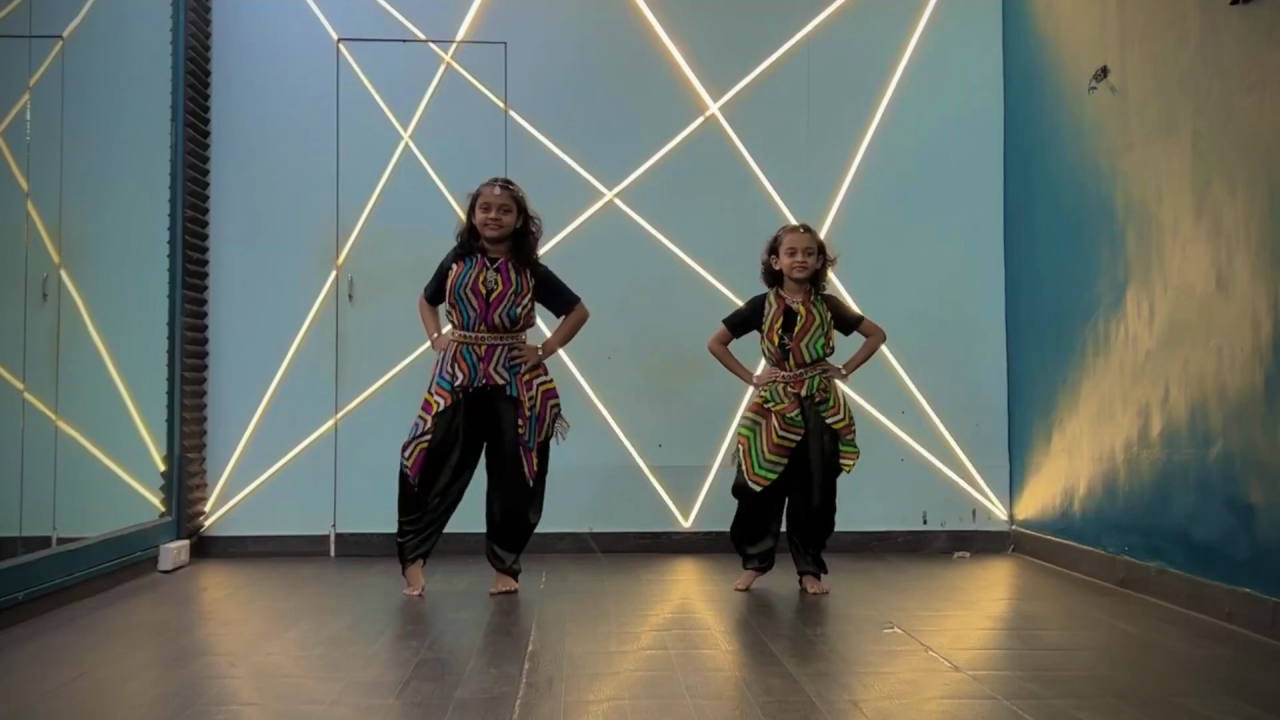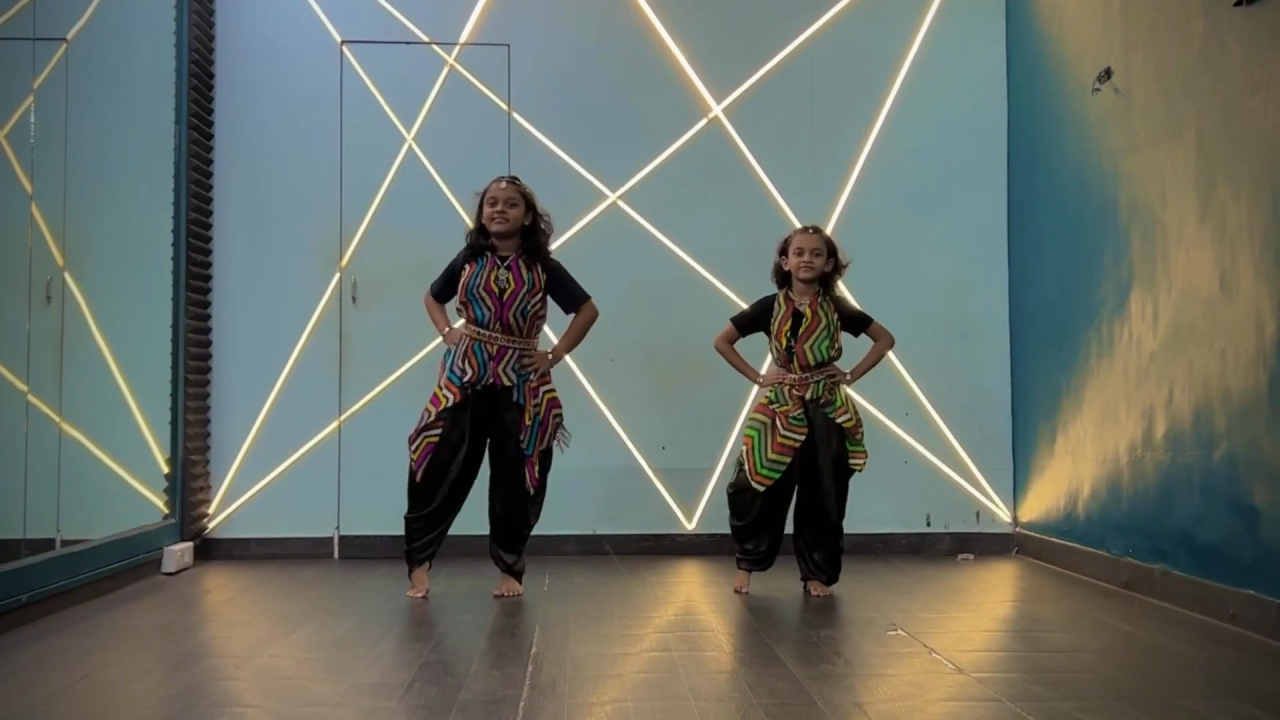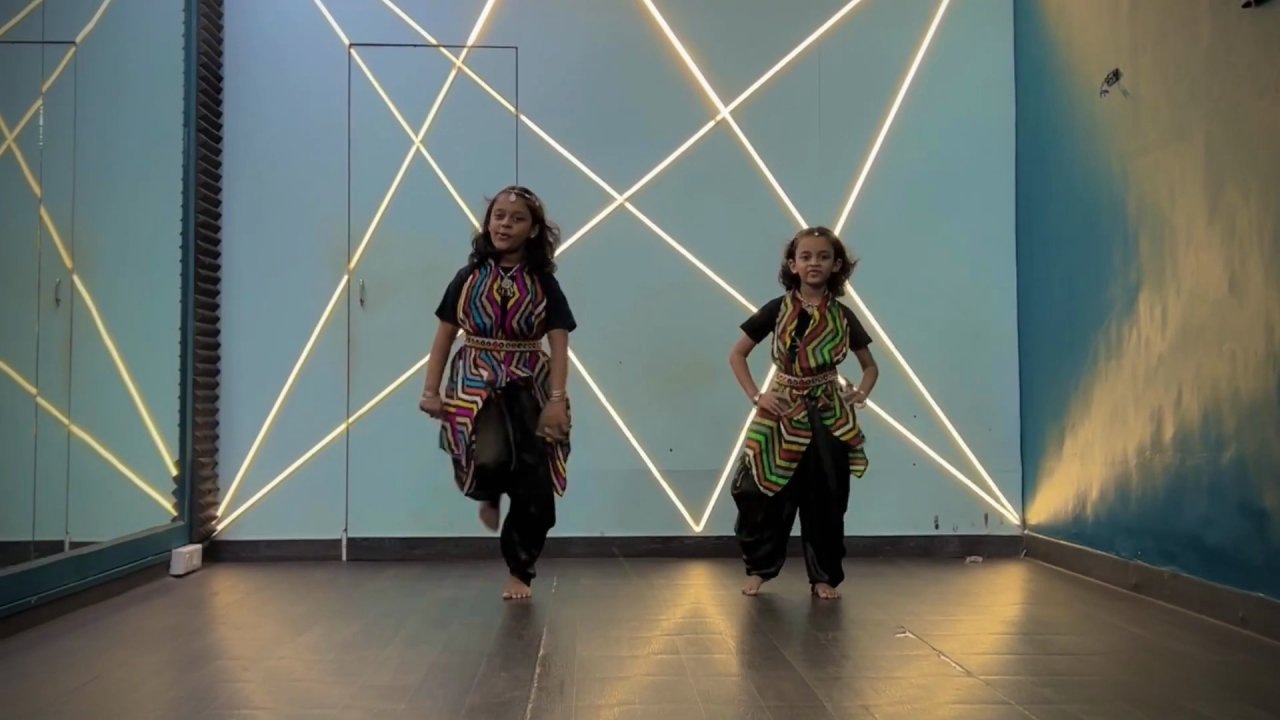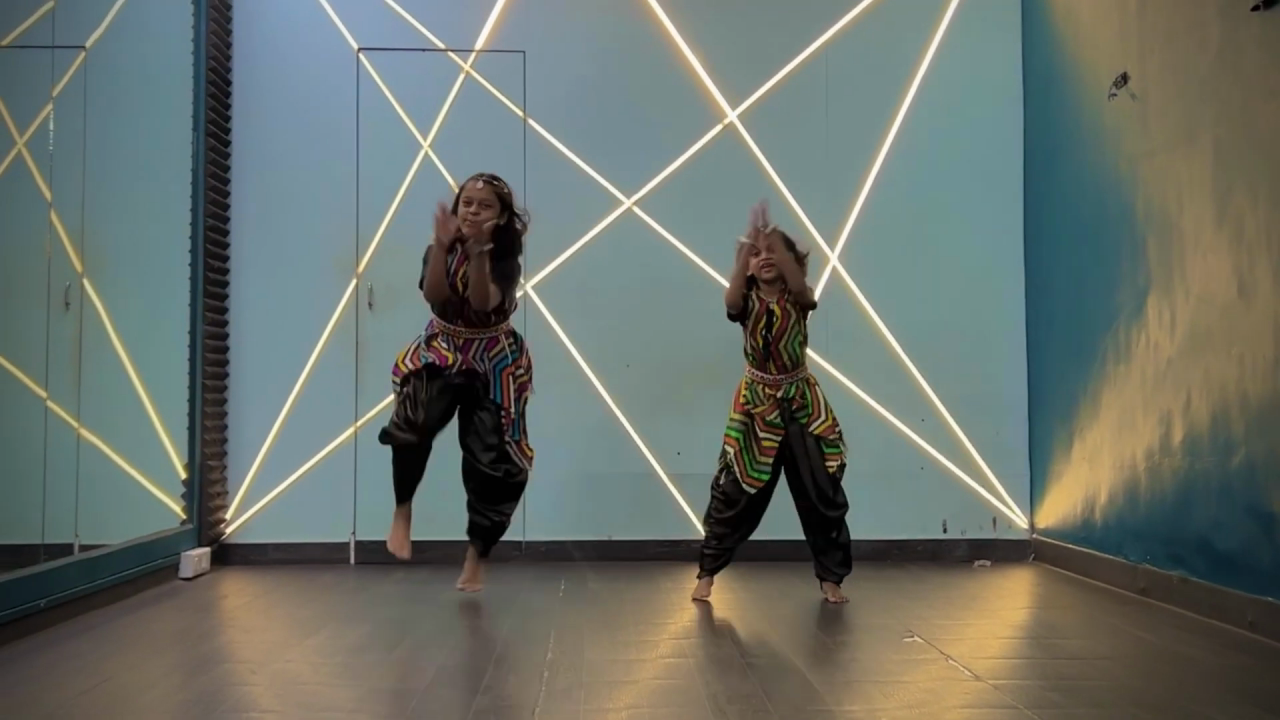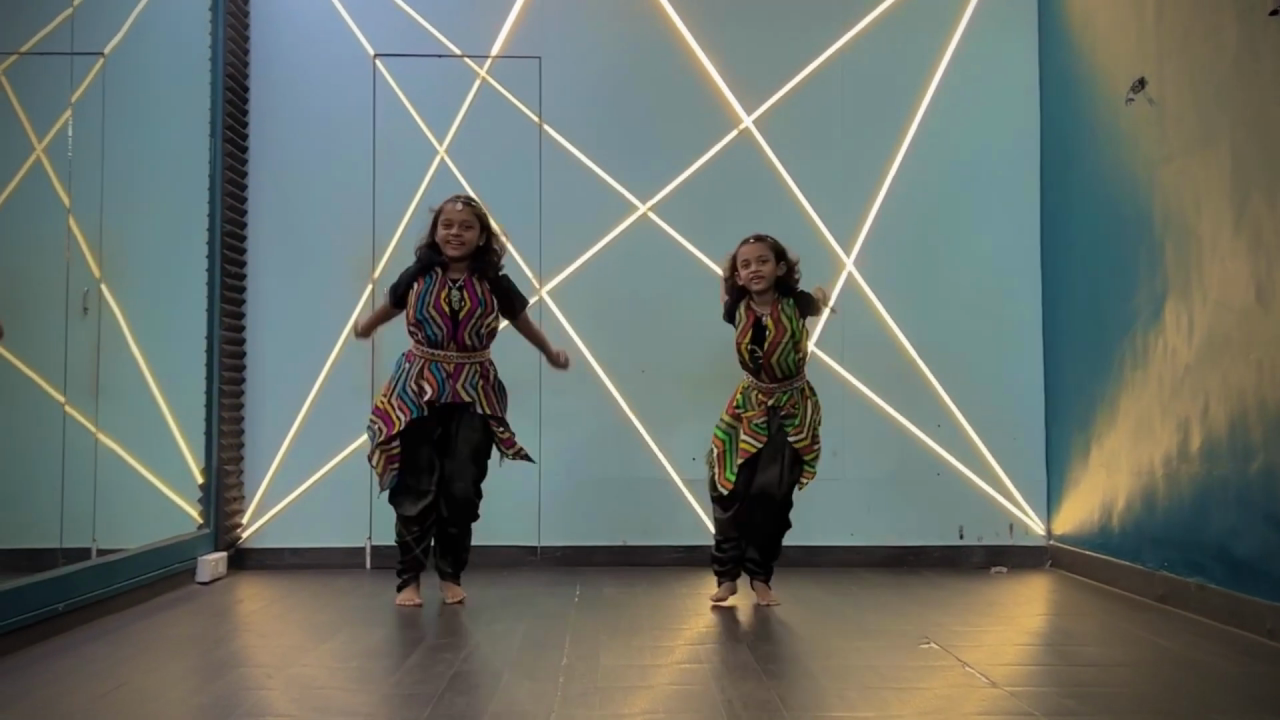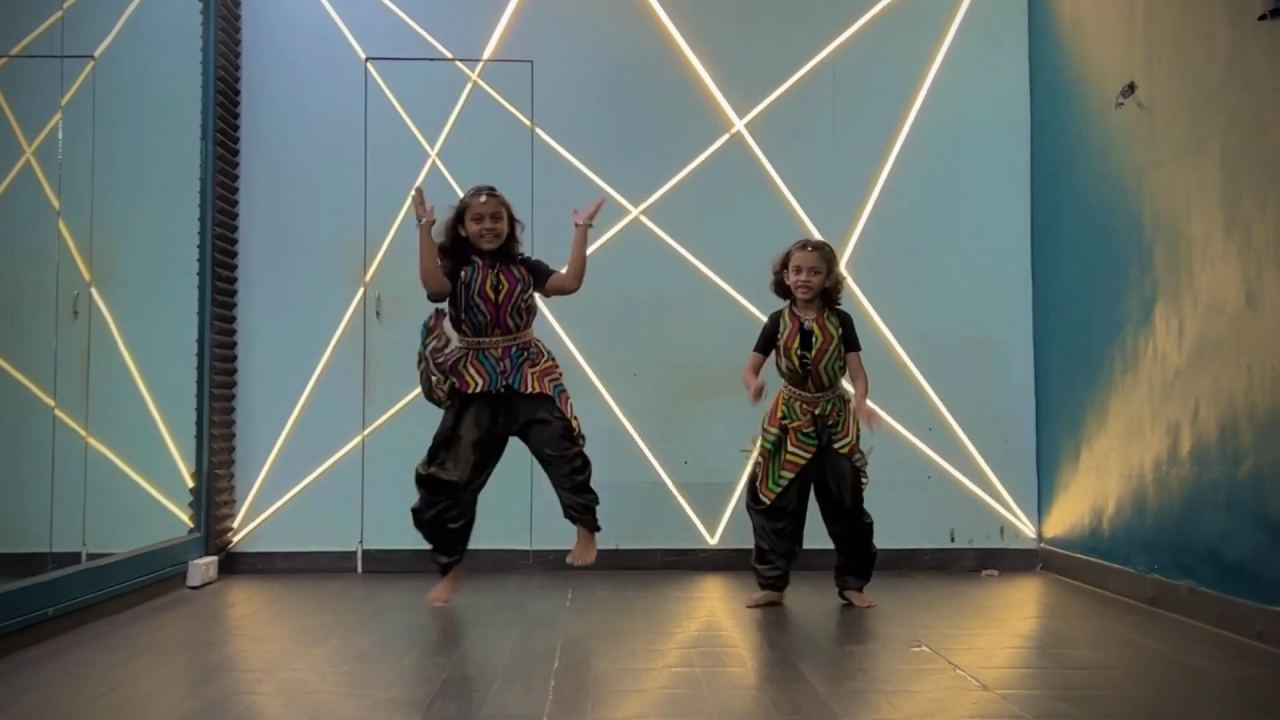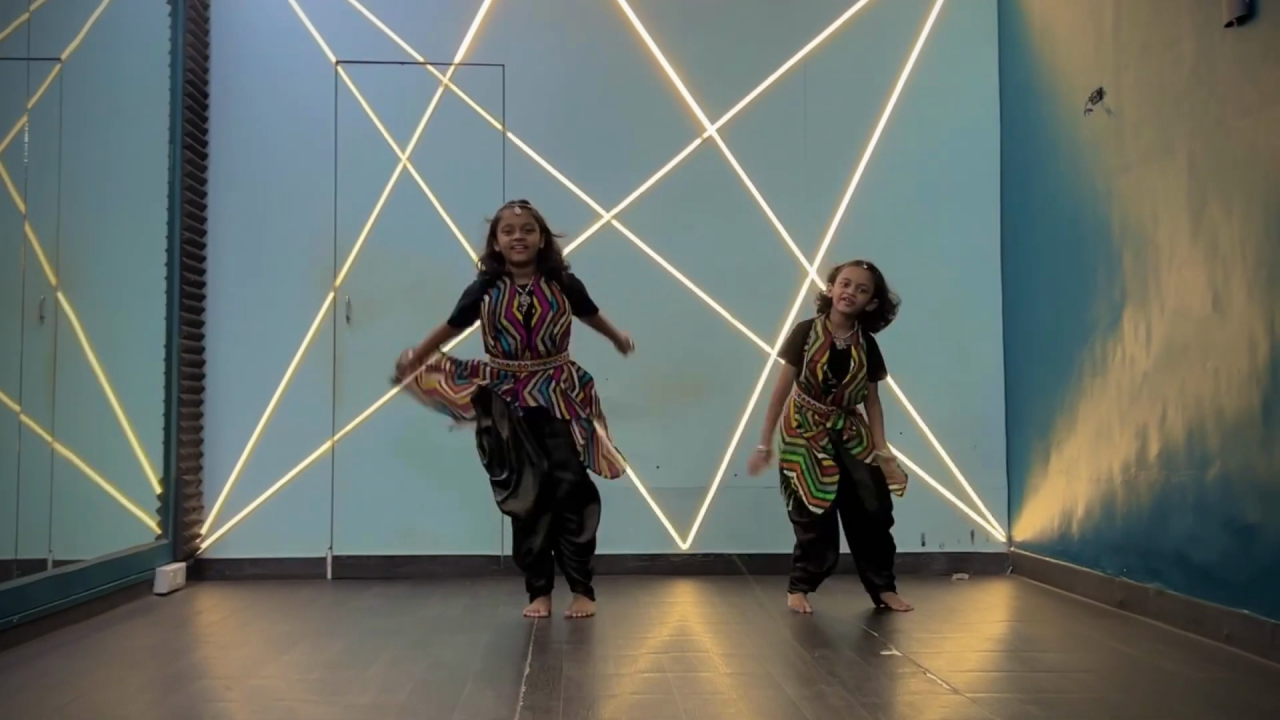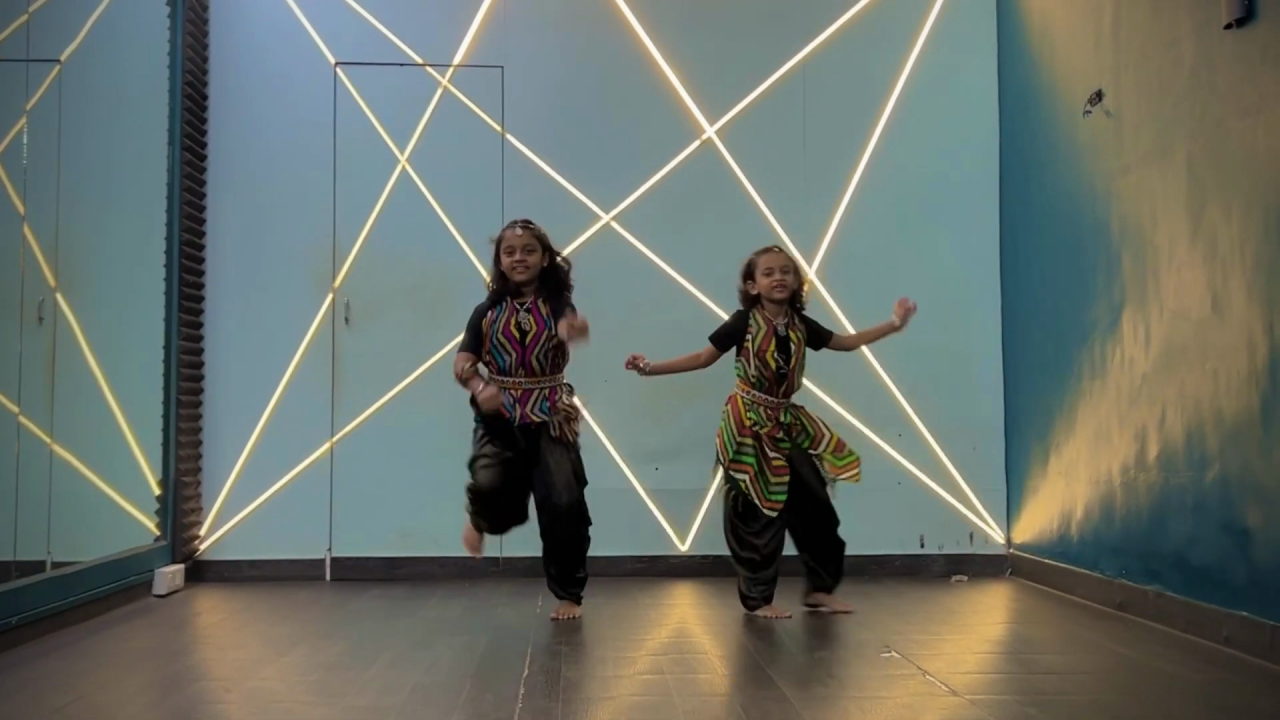
dt=0.4s
person 1, frame 1
left shoulder: (530, 271)
right shoulder: (456, 262)
left elbow: (577, 311)
right elbow: (427, 302)
left wrist: (546, 349)
right wrist: (436, 337)
left hip: (513, 385)
right hip: (457, 380)
left knee: (514, 479)
right knee: (429, 470)
left ankle: (506, 567)
right ankle: (413, 560)
person 1, frame 2
left shoulder: (543, 268)
right shoulder: (469, 260)
left elbow: (587, 310)
right elbow: (432, 298)
left wrist: (555, 355)
right wrist: (447, 333)
left hip: (518, 386)
right hip: (465, 378)
left knee: (517, 480)
right knee: (438, 471)
left ankle: (510, 570)
right ankle: (420, 563)
person 1, frame 3
left shoulder: (543, 281)
right shoulder: (469, 276)
left elbow: (558, 342)
right elbow: (445, 331)
left wrist: (558, 400)
right wrist: (432, 386)
left hip: (529, 386)
right hip: (476, 380)
left knee: (532, 482)
right knee: (490, 459)
left ankle: (520, 572)
right ankle: (489, 497)
person 1, frame 4
left shoulder: (504, 261)
right shoulder: (439, 253)
left elbow: (483, 302)
right elbow: (435, 294)
left wrist: (478, 253)
right wrist: (441, 244)
left hip: (492, 363)
right hip: (441, 353)
left knee: (491, 460)
right knee: (413, 423)
left ankle: (477, 551)
right ankle: (403, 508)
person 1, frame 5
left shoulder: (494, 284)
right shoulder: (417, 278)
left elbow: (520, 319)
right elbow: (392, 306)
left wrist: (550, 353)
right wrist: (366, 325)
left hip: (473, 393)
right hip: (419, 391)
left knee: (461, 488)
right knee: (415, 488)
left ankle: (450, 576)
right ankle: (409, 580)
person 1, frame 6
left shoulder: (524, 268)
right shoulder: (455, 270)
left elbow: (570, 284)
right elbow: (433, 287)
left wrist: (580, 230)
right wrist: (424, 230)
left hip: (528, 374)
right hip: (475, 382)
left knee: (559, 445)
right knee: (455, 471)
left ankle: (586, 528)
right ankle: (448, 568)
person 1, frame 7
left shoulder: (563, 285)
right shoulder: (483, 291)
left elbow: (591, 315)
right elbow: (450, 328)
left wrist: (618, 338)
right wrist: (417, 356)
left hip: (557, 398)
right hip: (505, 400)
left knee: (571, 491)
right knee: (523, 497)
left ankle: (581, 588)
right ankle: (539, 590)
person 1, frame 8
left shoulder: (557, 306)
right shoulder: (487, 311)
left elbow: (575, 327)
right elbow: (462, 364)
left wrist: (573, 327)
right wrist: (480, 387)
left hip: (549, 417)
right hip: (499, 417)
left knee: (564, 507)
right knee: (491, 487)
left ankle: (569, 594)
right ankle: (481, 517)
person 2, frame 1
left shoulder: (827, 305)
right shoulder: (761, 306)
left elbow: (877, 335)
right elbow: (716, 343)
left wrist: (844, 370)
right wrist: (750, 378)
left hip: (820, 404)
right hip: (775, 404)
left knee: (815, 490)
right knee: (760, 487)
left ankle: (810, 569)
right ankle: (754, 564)
person 2, frame 2
left shoulder: (836, 307)
right shoulder: (769, 306)
left elbow: (885, 340)
right elbow: (722, 341)
left wrist: (851, 376)
right wrist: (756, 376)
left hip: (826, 407)
right hip: (780, 408)
left knee: (823, 496)
right knee: (759, 490)
left ankle: (816, 573)
right ankle: (747, 564)
person 2, frame 3
left shoulder: (842, 315)
right shoulder: (777, 309)
left elbow: (869, 365)
right elbow: (737, 354)
left wrist: (861, 392)
right wrist: (755, 396)
left hip: (828, 411)
right hip: (782, 411)
left knee: (827, 498)
right knee: (764, 494)
left ankle: (823, 576)
right ankle: (758, 569)
person 2, frame 4
left shoulder: (798, 300)
right shoulder: (745, 303)
left elbow: (803, 290)
right elbow: (731, 299)
left wrist: (776, 244)
right wrist: (745, 249)
left hip: (800, 402)
right hip: (756, 404)
left knee: (821, 492)
right knee: (736, 491)
left ankle: (830, 575)
right ankle: (709, 569)
person 2, frame 5
left shoulder: (796, 304)
right shoulder: (737, 310)
left elbow: (816, 306)
left hip: (792, 408)
right hip: (749, 408)
left knee: (770, 493)
right knee: (733, 491)
left ankle: (761, 576)
right ankle: (727, 574)
person 2, frame 6
left shoulder: (840, 320)
right shoulder: (778, 321)
left elbow: (856, 370)
right elbow: (751, 369)
left wrist: (861, 403)
right wrist: (753, 383)
left hip: (834, 416)
right hip: (790, 417)
left knee: (845, 505)
right knee: (777, 503)
left ankle: (852, 583)
right ankle: (771, 584)
person 2, frame 7
left shoulder: (867, 345)
right shoulder: (807, 332)
left elbow: (872, 402)
right elbow: (782, 387)
left wrist: (884, 453)
right wrist: (765, 443)
left hip: (848, 430)
right hip: (805, 429)
left knee: (873, 509)
right knee: (815, 513)
left ankle: (883, 587)
right ankle: (800, 587)
person 2, frame 8
left shoulder: (802, 325)
right shoulder: (743, 323)
left elbow: (846, 342)
right elbow: (704, 358)
left wrist: (893, 325)
right wrist: (652, 368)
left hip: (787, 422)
right hip: (749, 423)
left knee: (815, 507)
right knee: (759, 513)
left ankle: (820, 588)
right ankle: (757, 598)
